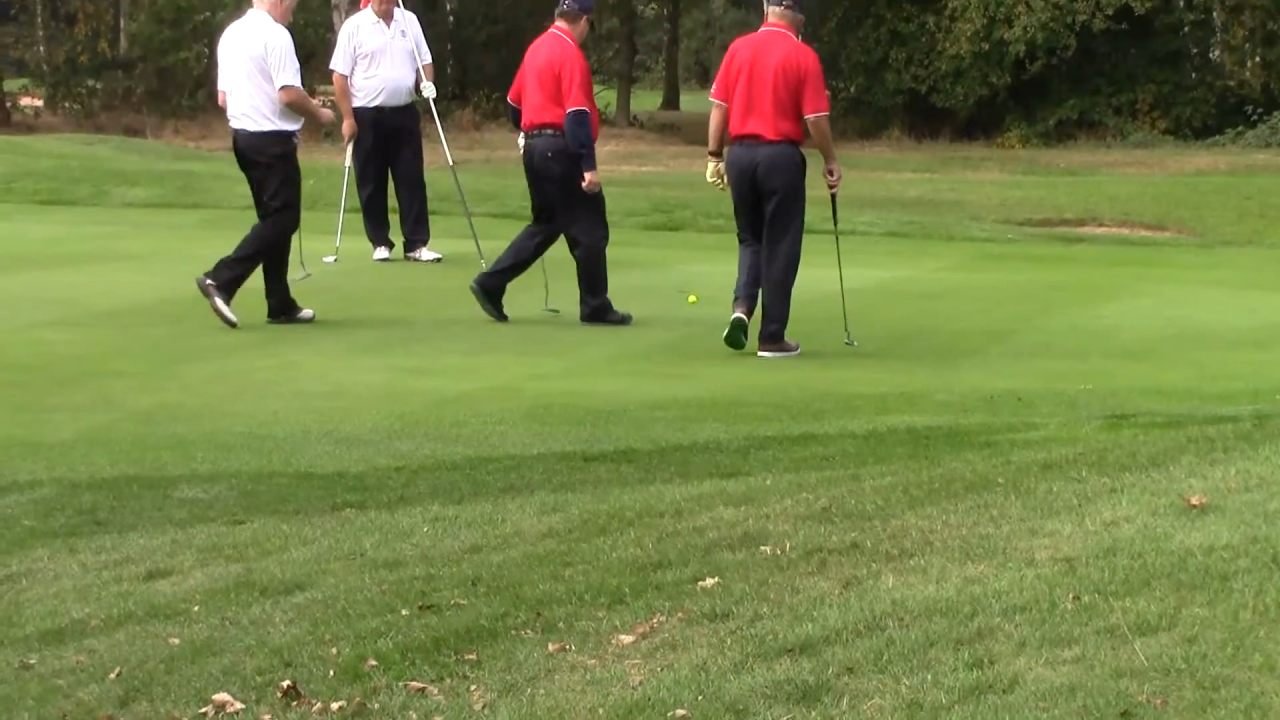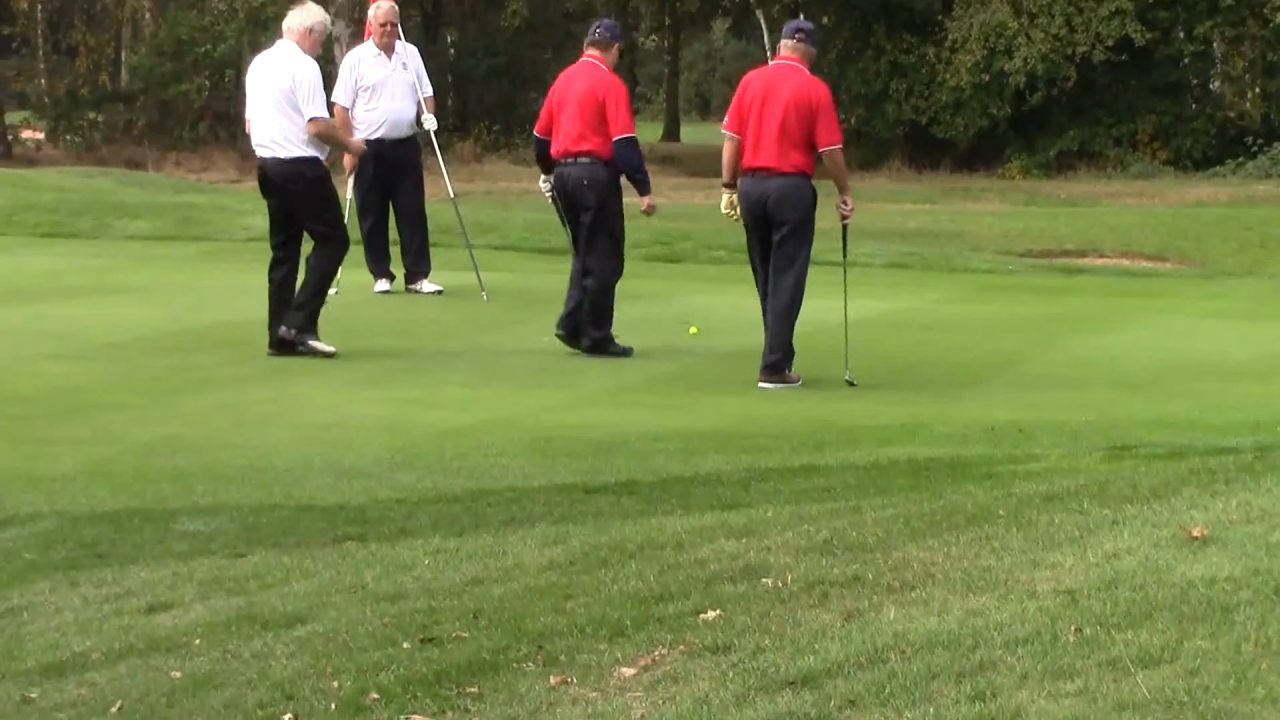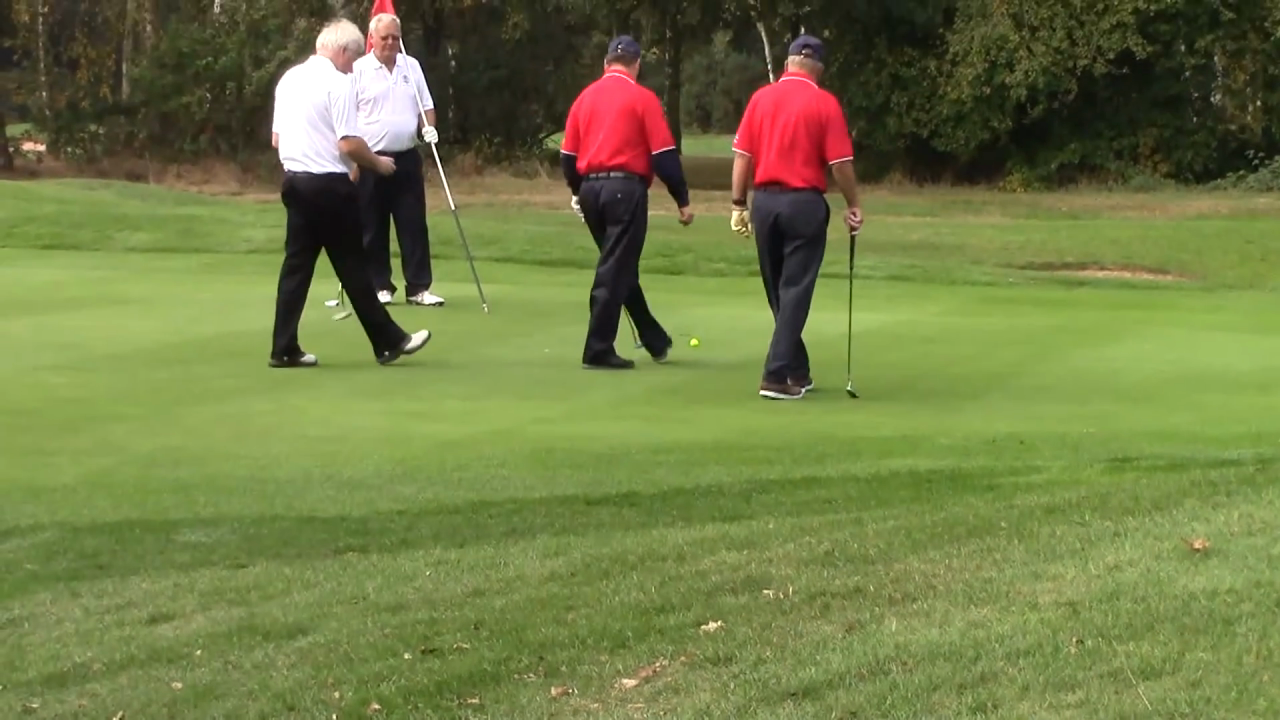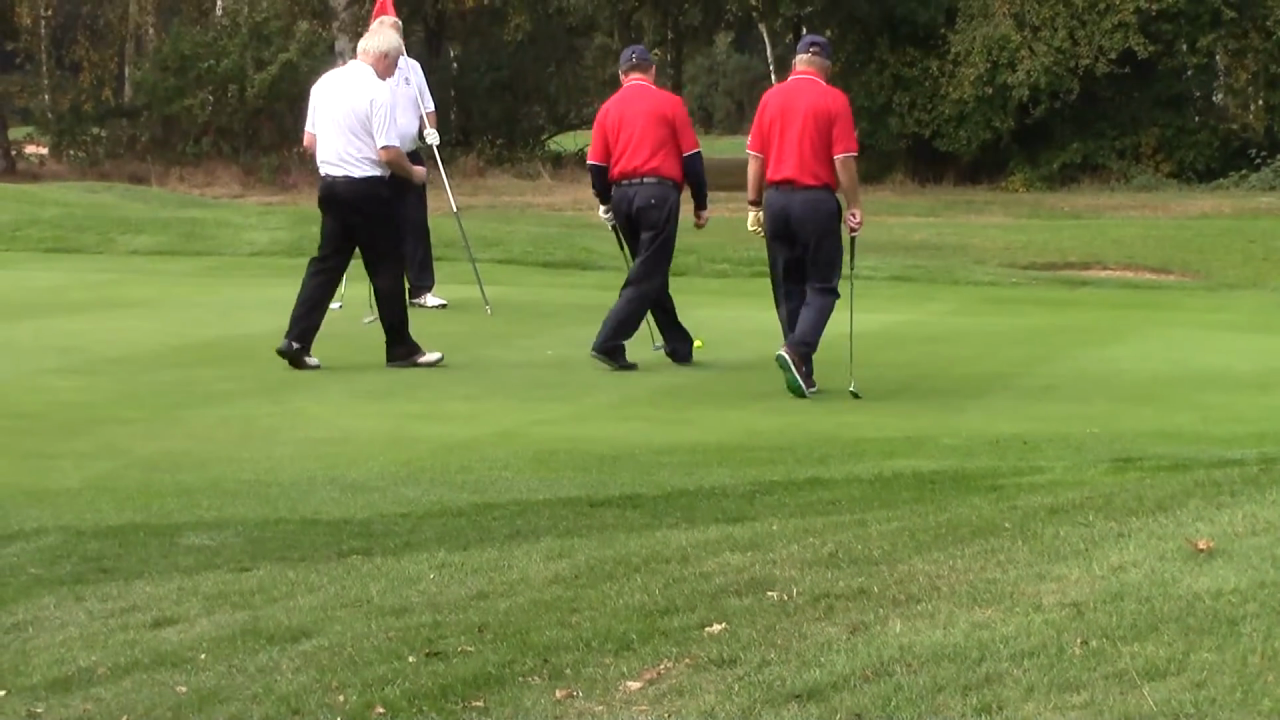
dt=0.2s
person 1, frame 1
left shoulder: (738, 48)
right shoulder: (804, 56)
left elbow: (719, 107)
right elbow: (815, 119)
left wrist: (715, 156)
right wrist: (830, 161)
left hip: (740, 154)
right hip: (781, 157)
left knee: (750, 241)
right knee: (780, 248)
left ankle: (741, 307)
right ankle: (771, 337)
person 1, frame 2
left shoulder: (750, 81)
right shoulder: (815, 88)
left elbow: (731, 139)
right elbow: (830, 150)
left wrist: (729, 188)
right wrist: (844, 193)
left hip: (753, 186)
right hip: (792, 189)
left knee: (766, 278)
right knee: (786, 281)
left ankle: (779, 356)
right ankle: (773, 368)
person 1, frame 3
left shoulder: (760, 97)
right shoulder: (825, 103)
left elbow: (742, 156)
right elbow: (840, 163)
left wrist: (738, 204)
right wrist: (853, 206)
left hip: (765, 201)
right hip: (804, 204)
left knee: (778, 292)
right knee: (795, 293)
left ankle: (796, 372)
right ankle: (776, 375)
person 1, frame 4
left shoulder: (771, 97)
right shoulder: (834, 100)
left elbow: (755, 157)
right elbow: (844, 160)
left wrist: (754, 205)
right wrist: (854, 207)
left hip: (777, 200)
right hip: (817, 201)
left knee: (788, 291)
right knee: (823, 288)
left ankle: (801, 374)
right ankle: (794, 350)
person 2, frame 1
left shoulder: (230, 34)
right shoulder: (274, 35)
left elbow: (223, 97)
right elbow: (289, 94)
right wrist: (319, 113)
left hip: (243, 136)
right hip: (271, 140)
left knee: (273, 216)
right knee: (282, 217)
left ankle: (280, 305)
right ankle: (221, 278)
person 2, frame 2
left shoulder: (258, 63)
right shoulder: (303, 66)
left elbow: (250, 125)
right elbow: (317, 126)
right wrist: (347, 144)
left hip: (268, 166)
right hip: (300, 168)
left knee: (284, 250)
right knee: (332, 241)
left ankle: (283, 336)
right ankle: (300, 323)
person 2, frame 3
left shoulder: (289, 79)
right shoulder: (338, 83)
left elbow: (278, 139)
right elbow: (349, 145)
right wrist: (378, 163)
left hip: (295, 180)
right hip: (329, 184)
left knee: (297, 263)
right knee: (352, 264)
left ankle: (285, 348)
right ankle: (388, 342)
person 2, frame 4
left shoulder: (325, 82)
right shoulder: (378, 90)
left elbow: (309, 142)
right elbow: (388, 152)
right wrist: (412, 172)
left hip: (330, 184)
right hip: (366, 187)
left knee: (327, 261)
right knee: (387, 266)
left ankle: (298, 339)
right ankle: (400, 348)
person 3, frame 1
left shoulder: (536, 47)
right shoulder: (571, 55)
left elbow: (515, 102)
right elbow: (578, 115)
left wrist: (526, 135)
right wrist: (590, 166)
left hip: (535, 145)
right hip: (560, 148)
left knee: (545, 225)
right knee: (589, 228)
left ankle: (491, 282)
right ankle: (595, 307)
person 3, frame 2
left shoulder: (561, 80)
right shoulder: (610, 84)
left elbow: (541, 136)
right elbow: (624, 143)
left wrist: (547, 174)
right wrist: (644, 190)
left hip: (563, 174)
right hip: (595, 175)
left knee: (587, 255)
right knee: (604, 260)
left ankle: (573, 325)
right ankle: (596, 337)
person 3, frame 3
left shoulder: (584, 97)
right shoulder: (644, 98)
left elbow: (568, 155)
right elbow: (664, 155)
left wrist: (577, 192)
right wrist: (682, 201)
left hip: (592, 189)
right hip: (626, 189)
left knee: (621, 267)
right knee: (615, 272)
left ankle: (653, 338)
right ankle: (597, 350)
person 3, frame 4
left shoulder: (608, 108)
right shoulder: (670, 103)
left elbow: (596, 165)
right elbow: (692, 158)
left wrist: (606, 203)
right wrist: (701, 204)
left hip: (624, 195)
right hip: (658, 194)
left knee: (649, 273)
right knee: (646, 277)
left ankle: (678, 345)
right ankle: (608, 343)
person 4, frame 1
right shoulder: (354, 26)
left elbow: (424, 60)
right elbow: (340, 75)
left wrist: (427, 84)
right wrist: (347, 117)
left hip: (404, 112)
right hip: (367, 115)
left knee: (412, 180)
right knee: (371, 184)
left ankle: (417, 244)
right ankle: (380, 243)
person 4, frame 2
left shoulder: (411, 53)
right shoulder: (356, 58)
left elbow: (425, 93)
right elbow: (341, 108)
left wrist: (428, 115)
right wrist: (349, 149)
left hip: (405, 145)
right hip: (369, 148)
left knee: (413, 212)
right knee: (373, 216)
left ankle: (418, 277)
right ankle: (381, 275)
person 4, frame 3
left shoulder: (411, 66)
right shoulder: (359, 71)
left elbow: (426, 105)
left wrist: (430, 128)
left hip: (407, 157)
left knee: (414, 225)
right knee: (373, 229)
left ankle: (419, 287)
right ankle: (381, 287)
person 4, frame 4
left shoulder: (413, 68)
left elbow: (427, 108)
left wrist: (431, 130)
left hip: (410, 160)
left knee: (416, 226)
left ankle: (422, 289)
